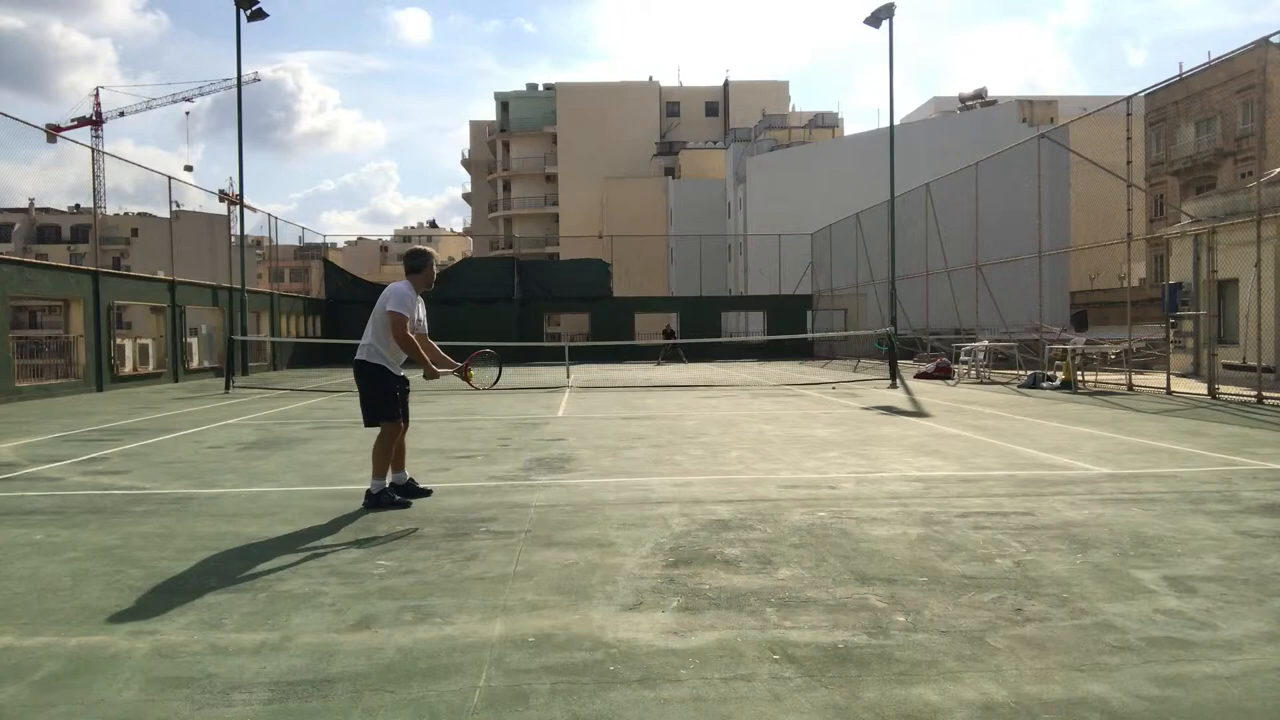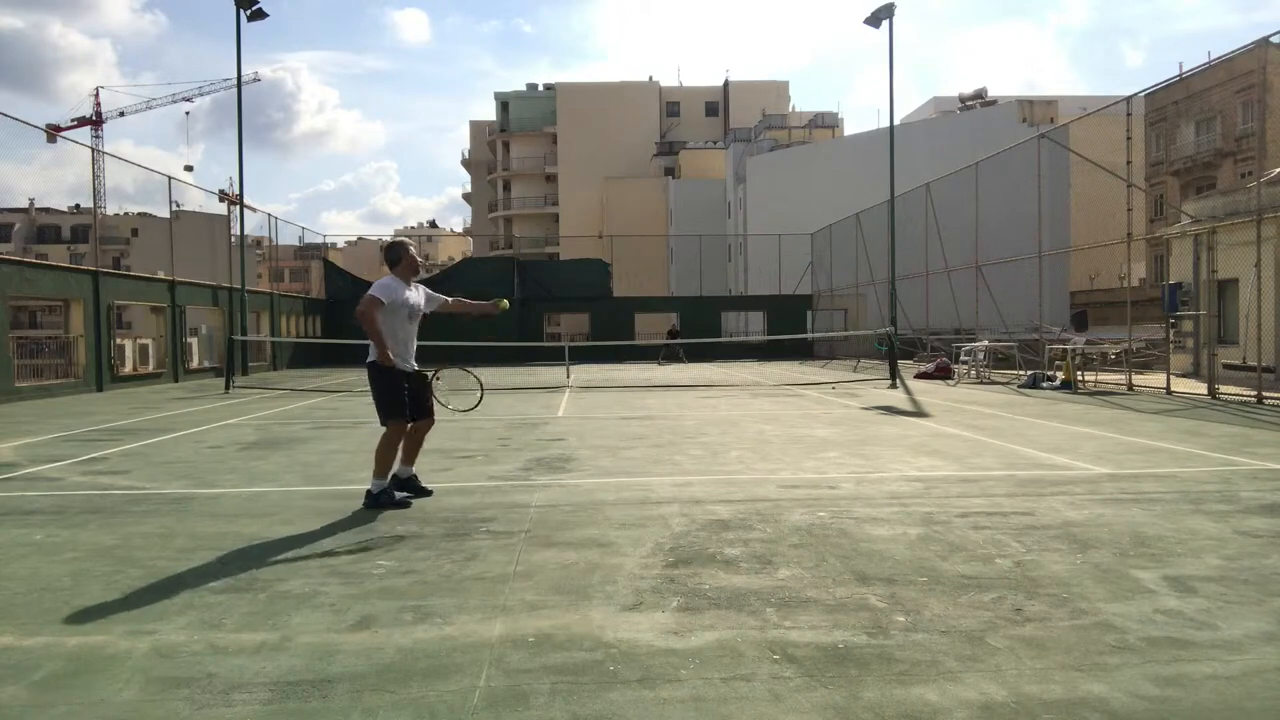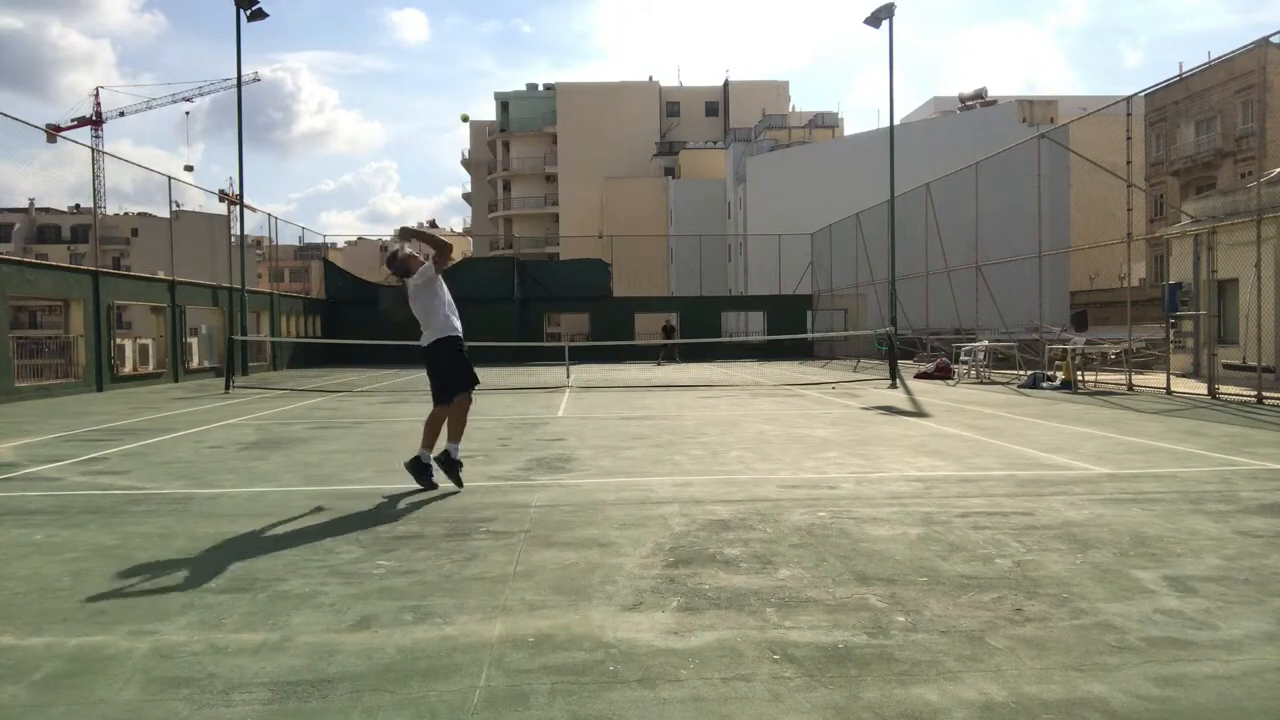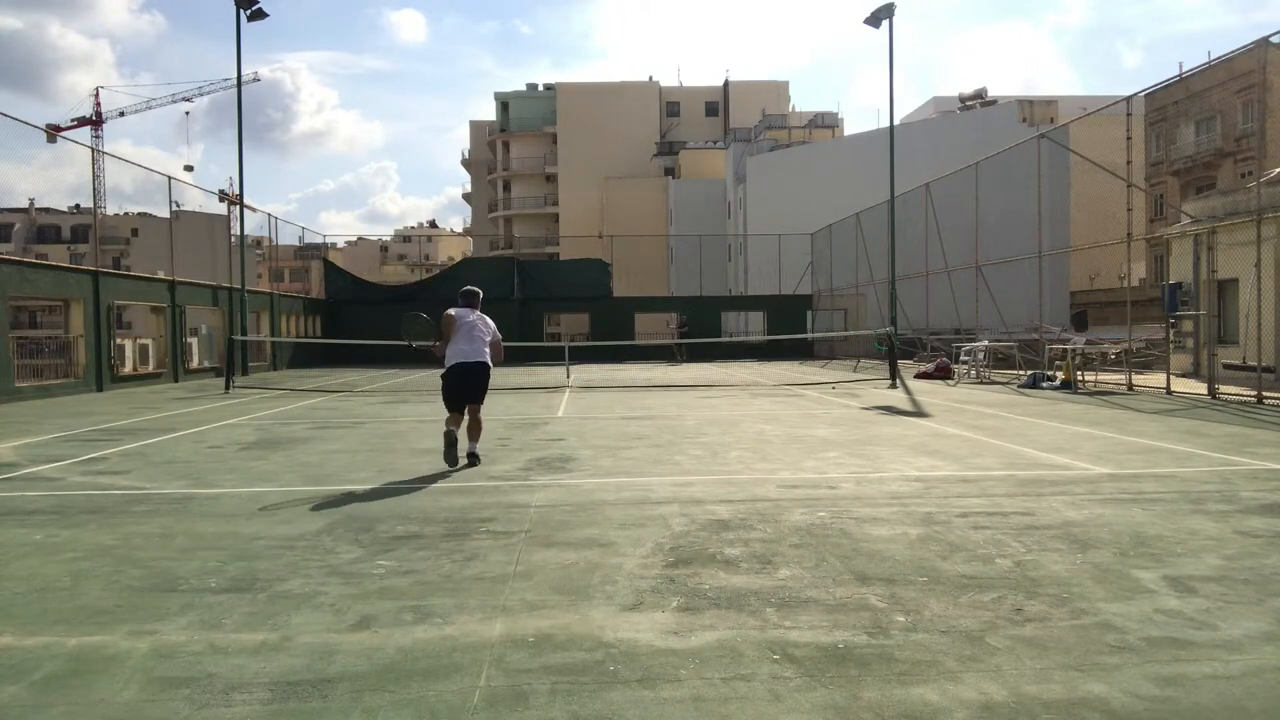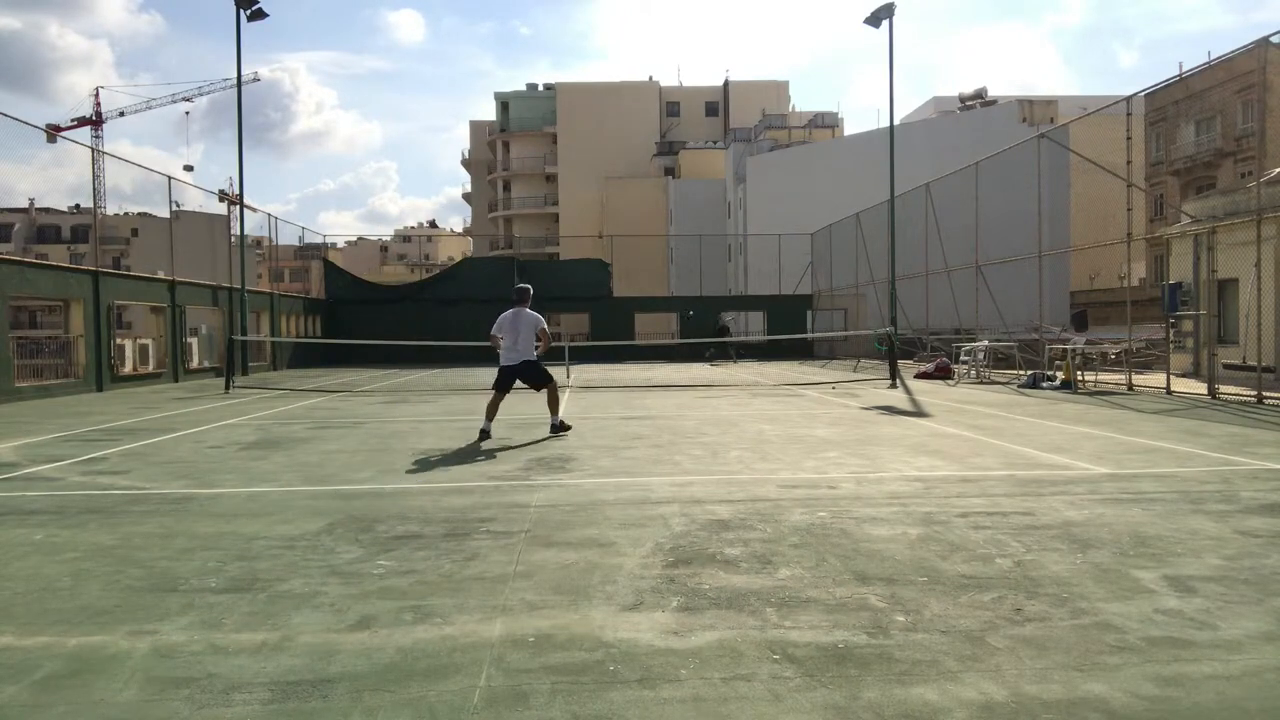
dt=0.7s
person 1, frame 1
left shoulder: (417, 302)
right shoulder: (401, 292)
left elbow: (425, 343)
right elbow: (401, 335)
left wrist: (455, 366)
right wrist: (428, 367)
left hip: (391, 369)
right hip: (373, 366)
left knee: (400, 426)
right knee: (391, 426)
left ankle: (401, 481)
right ankle: (377, 491)
person 1, frame 2
left shoulder: (419, 292)
right shoulder: (387, 286)
left elbow: (450, 303)
right elbow: (363, 312)
left wrist: (484, 307)
right wrist: (381, 349)
left hip: (408, 368)
right hip: (385, 368)
left knee: (424, 420)
right knee: (397, 426)
left ankle: (404, 475)
right ankle: (377, 490)
person 1, frame 3
left shoulder: (417, 280)
right shoulder: (424, 275)
right elbow: (443, 249)
right wrist: (416, 234)
left hip: (431, 347)
right hip: (447, 343)
left knee: (443, 407)
right knee: (461, 398)
left ankle: (423, 460)
right ankle: (451, 455)
person 1, frame 4
left shoulder: (454, 313)
right shoulder: (488, 321)
left elbow: (447, 317)
right elbow: (499, 356)
left wrist: (444, 344)
left hip: (455, 365)
right hip: (481, 365)
left knee: (455, 414)
right knee: (474, 412)
left ankle: (451, 434)
right ankle: (472, 452)
person 1, frame 5
left shoulder: (503, 317)
right shoulder: (534, 317)
left elbow: (493, 340)
right elbow: (547, 340)
right wrist: (537, 352)
left hip: (506, 363)
right hip: (527, 362)
left knee: (498, 396)
right knee: (552, 387)
left ankle: (485, 429)
right ankle: (556, 423)
